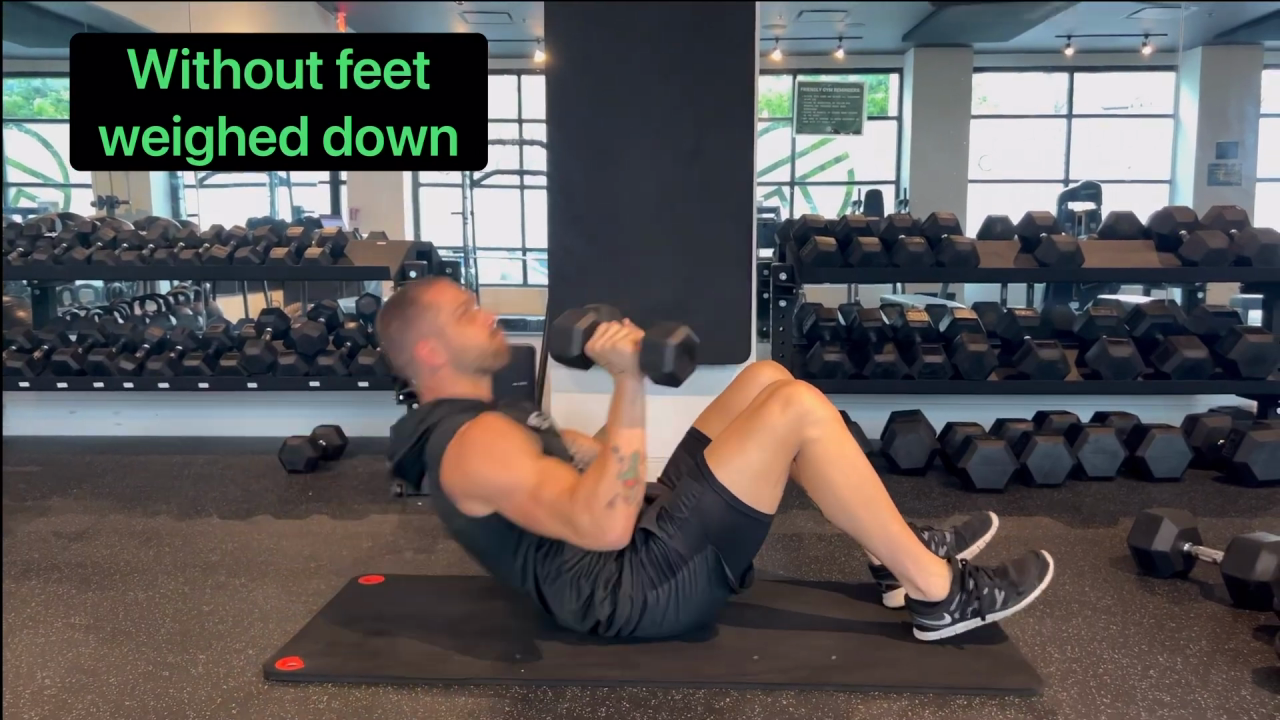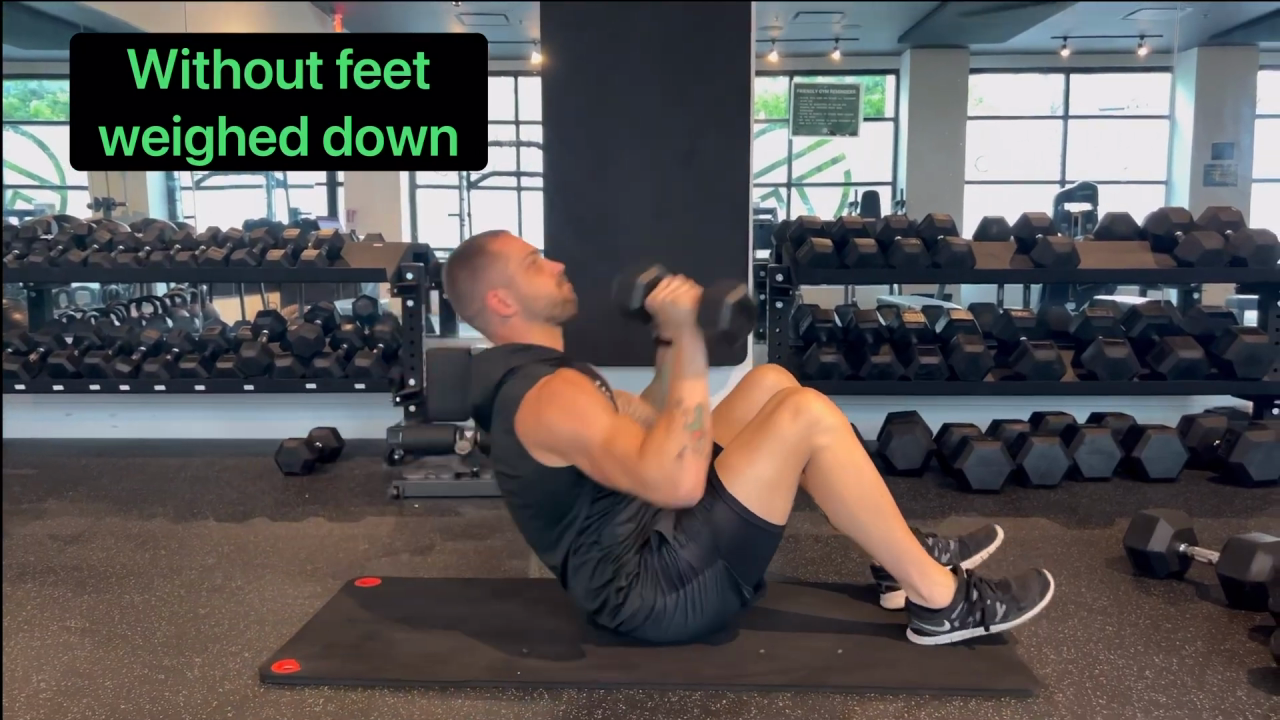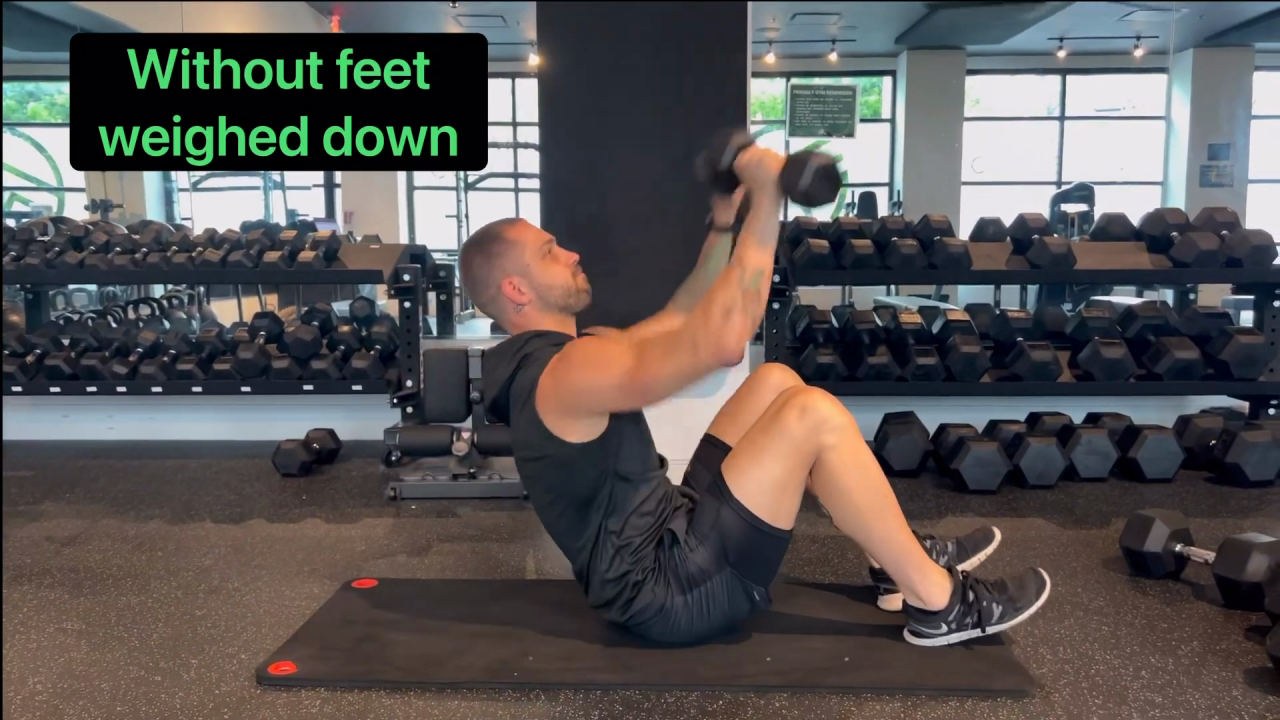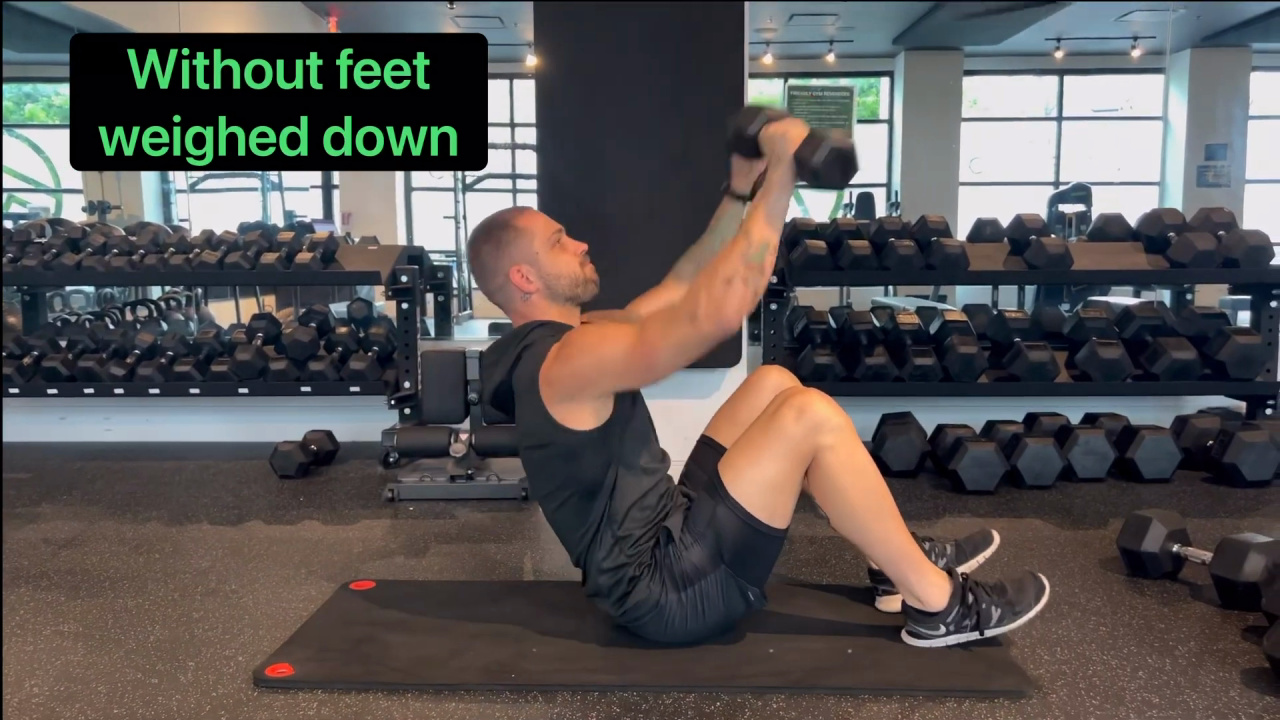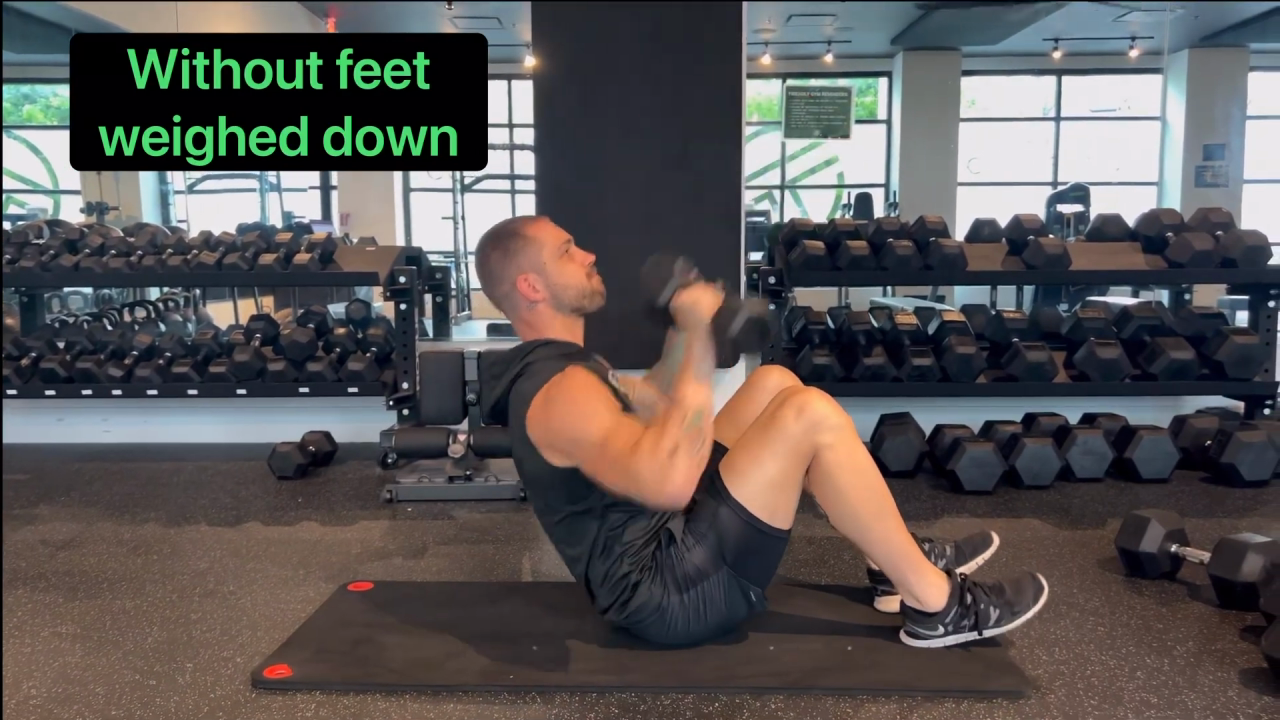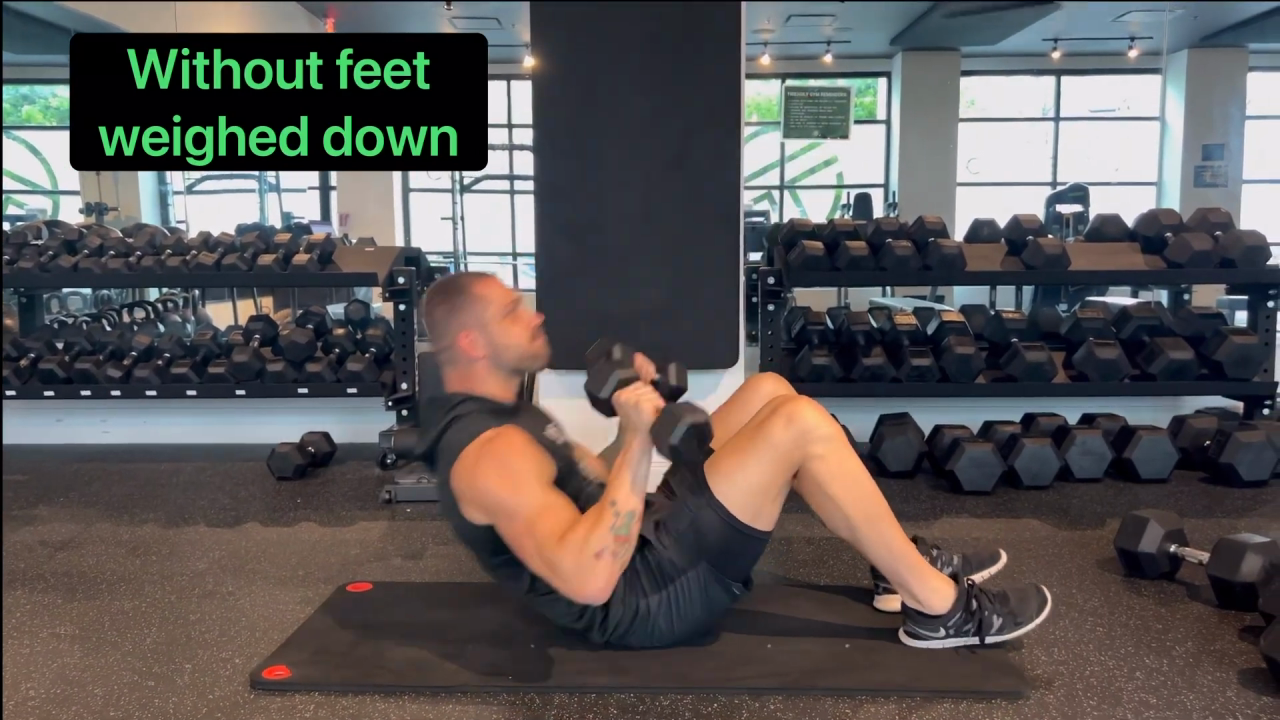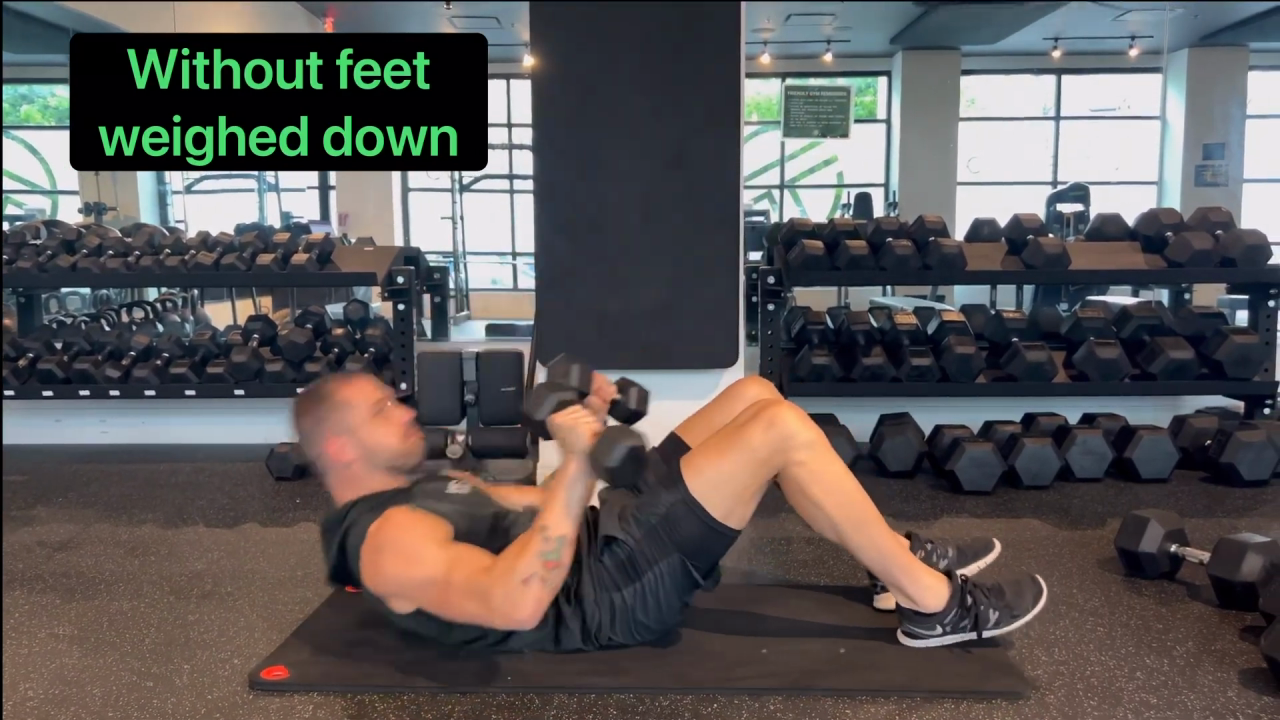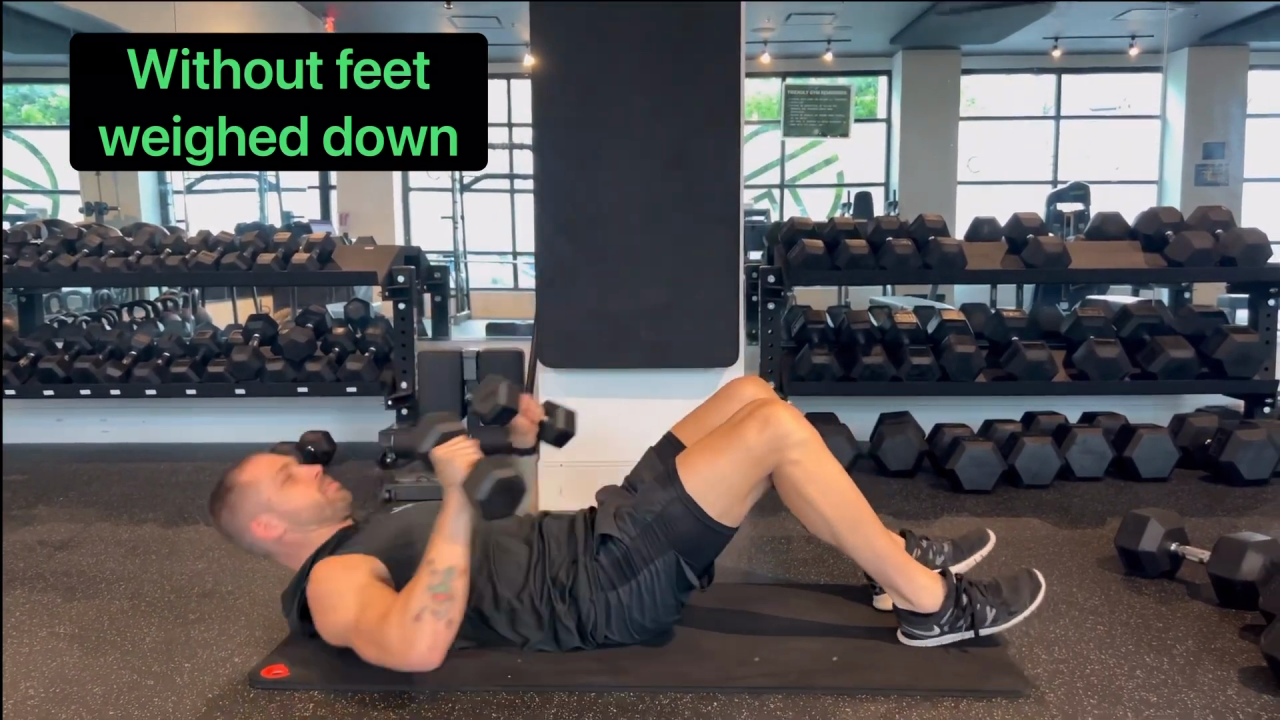
dt=0.2s
person 1, frame 1
left shoulder: (483, 421)
right shoulder: (474, 446)
left elbow: (598, 461)
right elbow: (605, 524)
left wrist: (626, 373)
right wrist: (629, 381)
left hip: (648, 540)
right hip: (644, 587)
left knee: (767, 380)
right knee: (797, 409)
left ankle: (900, 557)
right ankle: (943, 592)
person 1, frame 2
left shoulder: (540, 376)
right shoulder: (549, 398)
left elbow: (649, 421)
right elbow: (679, 480)
left wrist: (671, 338)
right wrist: (690, 335)
left hip: (659, 549)
right hip: (656, 594)
left knee: (770, 384)
right knee: (806, 415)
left ankle: (906, 561)
right ankle: (943, 605)
person 1, frame 3
left shoulder: (560, 351)
right shoulder: (570, 375)
left elbow: (681, 321)
right elbow: (724, 340)
left wrist: (726, 216)
right wrist: (765, 198)
left hip: (670, 540)
right hip: (665, 592)
left knee: (775, 384)
right knee: (815, 416)
left ankle: (902, 562)
right ankle: (940, 604)
person 1, frame 4
left shoulder: (570, 338)
right shoulder: (572, 360)
left elbow: (682, 291)
right elbow: (725, 309)
left wrist: (740, 188)
right wrist: (780, 174)
left hip: (672, 543)
right hip: (671, 591)
left knee: (774, 386)
right knee: (812, 419)
left ankle: (899, 563)
right ankle: (936, 603)
person 1, frame 5
left shoulder: (553, 367)
right shoulder: (562, 391)
left elbow: (650, 408)
right elbow: (669, 480)
left wrist: (678, 333)
right wrist: (698, 336)
left hip: (672, 552)
right hip: (672, 595)
left knee: (773, 384)
right knee: (810, 414)
left ankle: (898, 567)
right ankle: (936, 606)
person 1, frame 6
left shoulder: (501, 422)
right shoulder: (490, 454)
right elbow: (589, 578)
left wrist: (636, 409)
right wrist: (637, 432)
left hip: (653, 539)
right hip: (648, 600)
left knee: (769, 392)
right knee: (800, 422)
left ankle: (898, 570)
right ankle: (939, 605)
person 1, frame 7
left shoulder: (413, 493)
right shoulder: (389, 545)
right elbow: (523, 602)
left wrist: (587, 429)
right wrist: (574, 461)
left hip: (616, 531)
right hip: (622, 590)
left knee: (754, 396)
right knee: (781, 428)
left ankle: (899, 561)
right ankle: (931, 605)
person 1, frame 8
left shoulder: (368, 541)
right shoulder: (334, 584)
right elbow: (419, 646)
left wrist: (517, 452)
right wrist: (455, 497)
left hip: (597, 538)
right hip: (611, 586)
left knee: (752, 394)
right knee: (777, 427)
left ankle: (897, 556)
right ankle: (933, 602)
